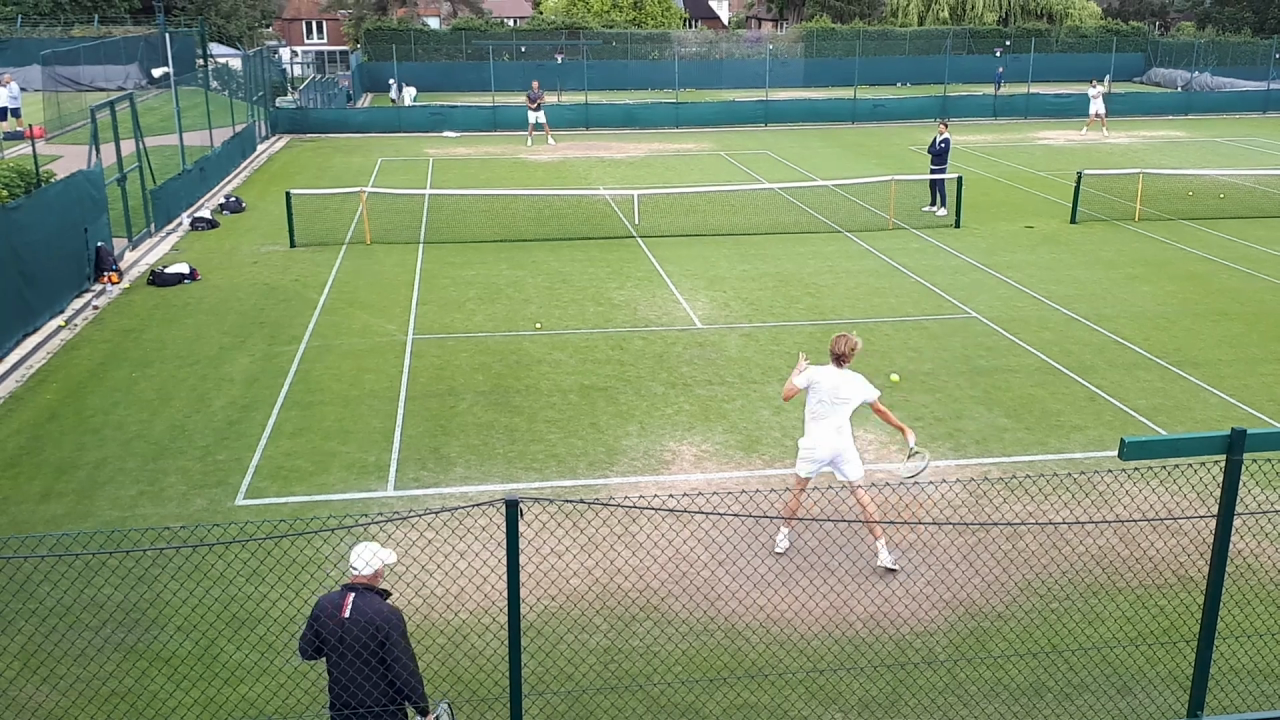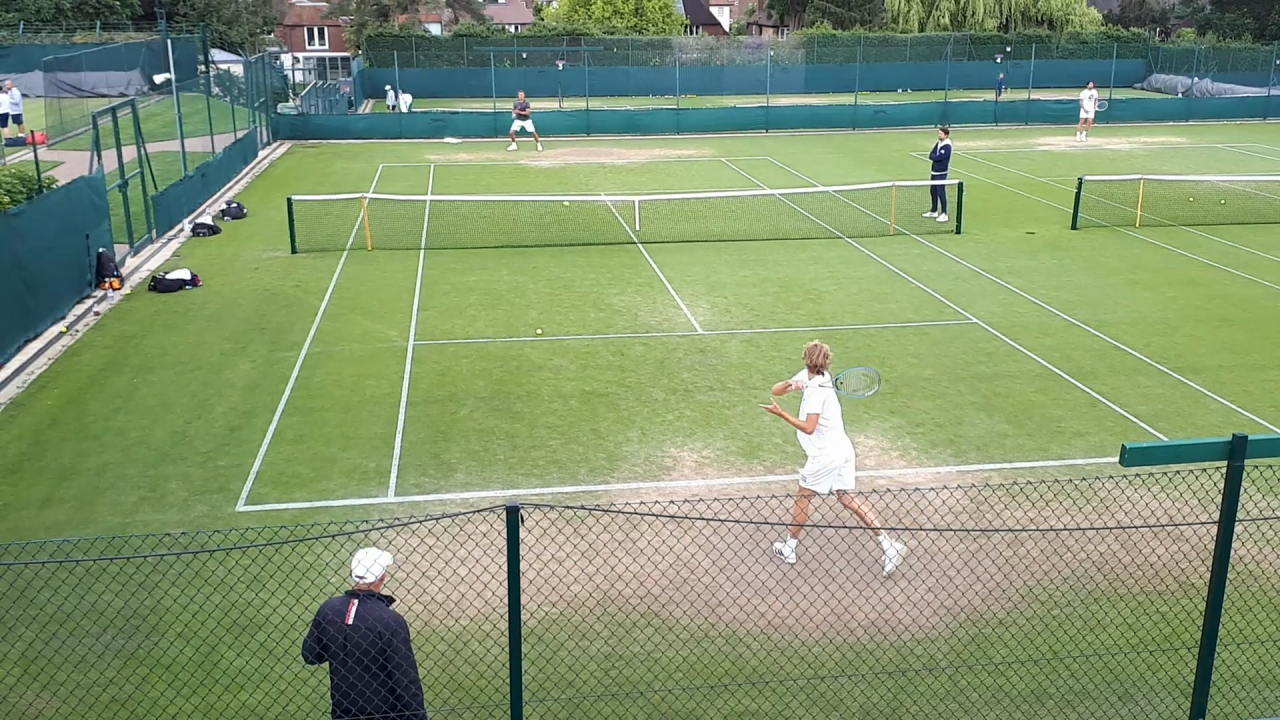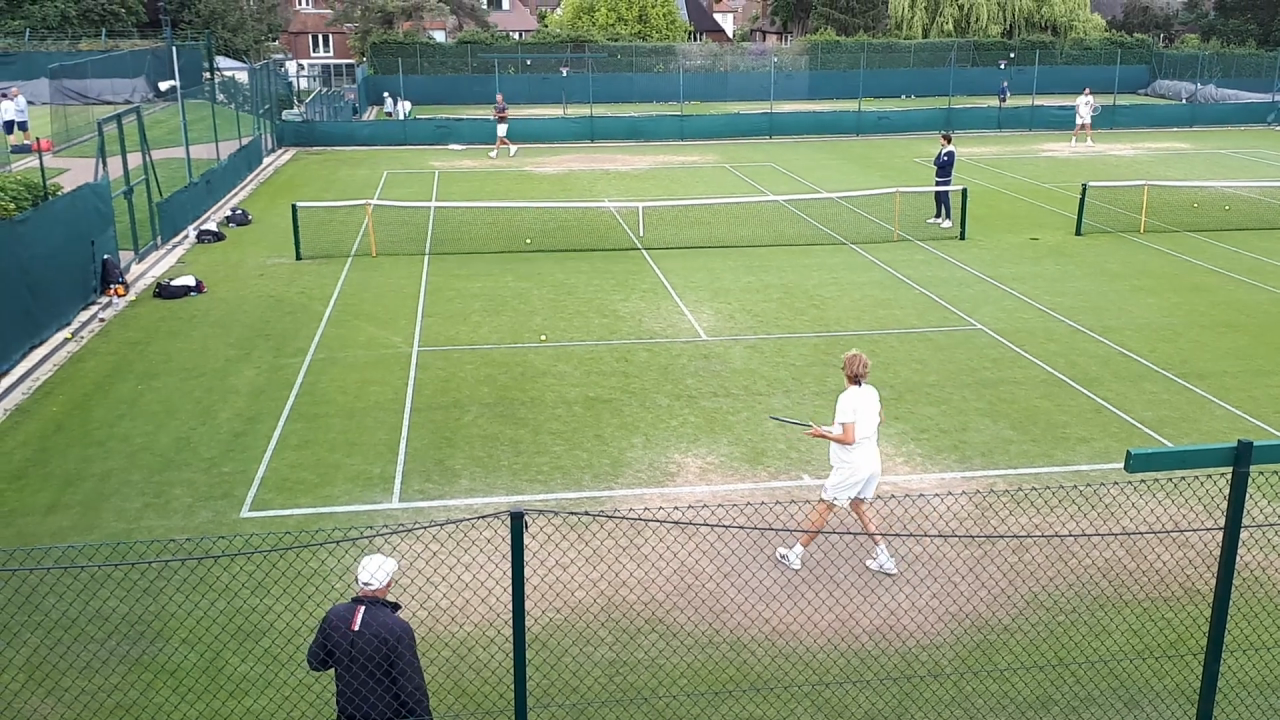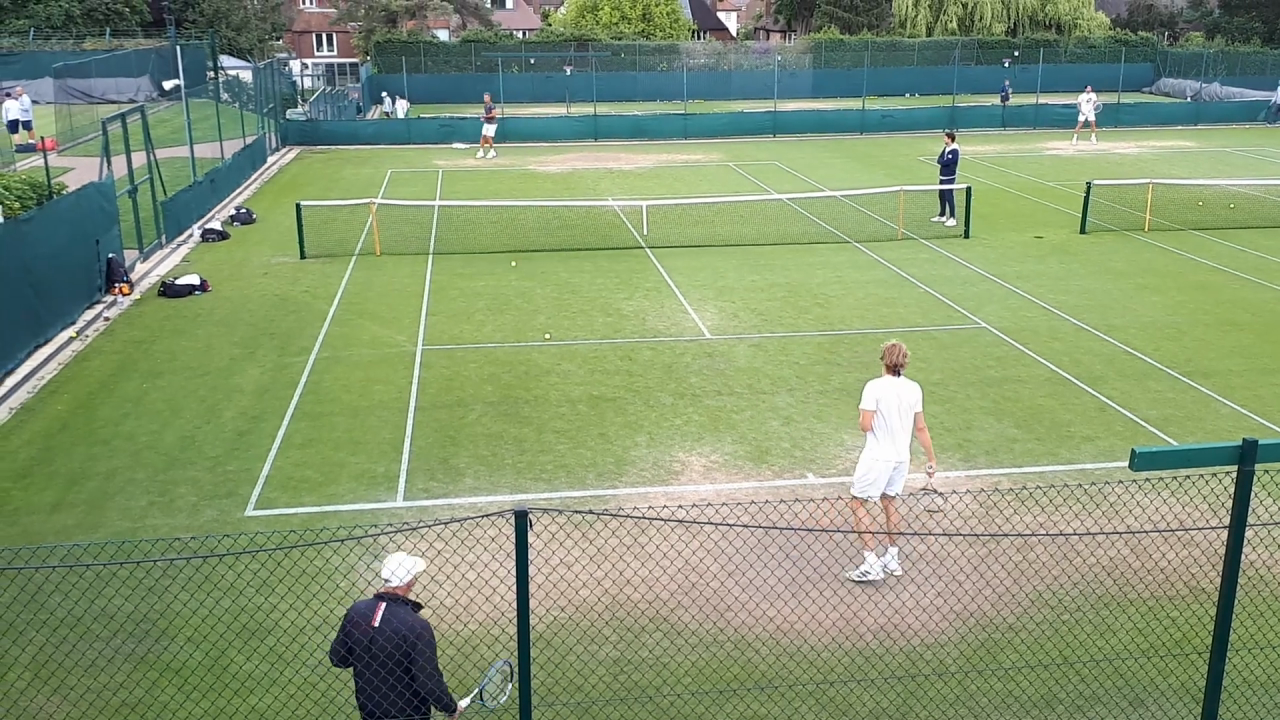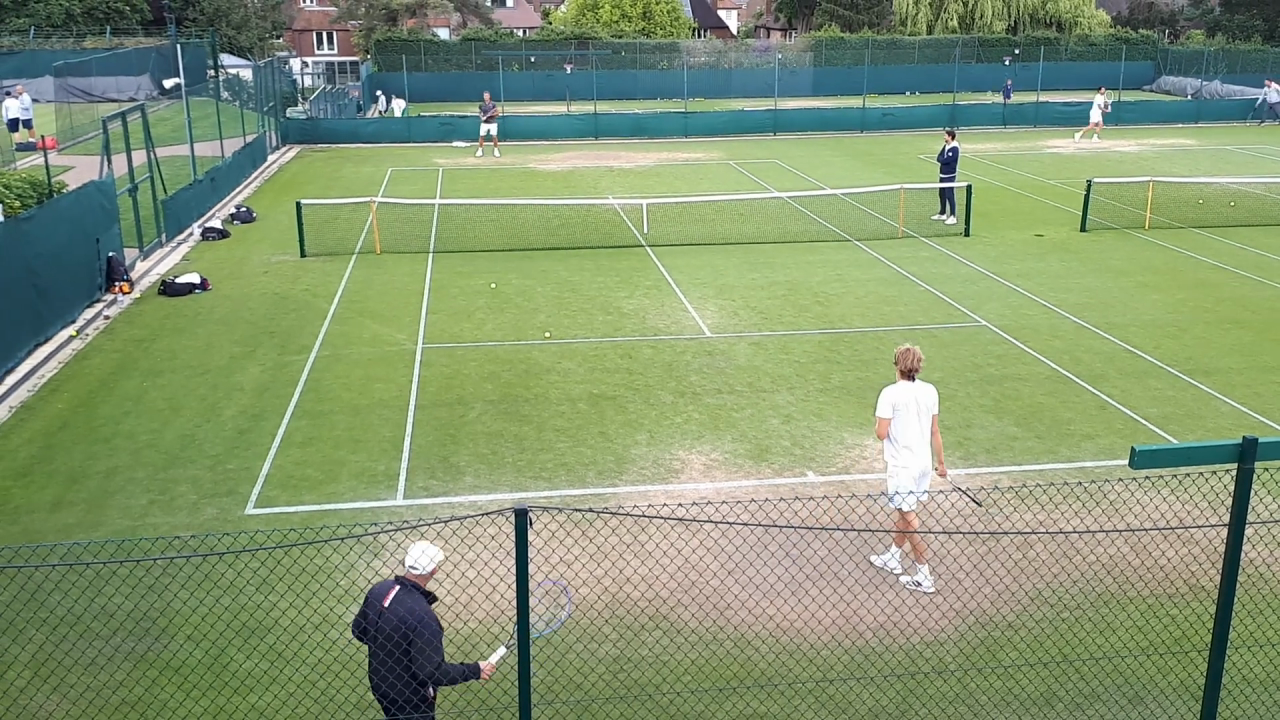
dt=0.4s
person 1, frame 1
left shoulder: (814, 374)
right shoulder: (858, 382)
left elbow: (786, 395)
right elbow: (882, 411)
left wrist: (797, 370)
right wrist: (904, 429)
left hip: (816, 444)
right hip: (842, 445)
left knee: (798, 488)
right knee: (861, 493)
left ankle: (783, 537)
right ankle: (883, 552)
person 1, frame 2
left shoulder: (815, 388)
right shoulder: (806, 377)
left elbow: (809, 428)
right elbow: (776, 390)
left wrist: (780, 413)
right wrist: (789, 384)
left hip: (826, 455)
right hip: (843, 450)
left knee: (803, 498)
right knee: (849, 499)
left ankle: (789, 548)
right ankle: (888, 544)
person 1, frame 3
left shoulder: (847, 398)
right shoulder: (871, 392)
left elbow: (848, 438)
left wrist: (824, 434)
left hip: (851, 467)
right hip: (872, 463)
left knee: (823, 509)
right knee: (859, 506)
left ankle: (795, 554)
right ankle: (884, 558)
person 1, frame 4
left shoulder: (874, 387)
right shoulder: (914, 389)
left elbow: (865, 426)
right elbow: (920, 428)
left wrist: (862, 415)
right wrist: (931, 459)
left hip: (876, 458)
right hip: (901, 459)
left knee: (859, 505)
right knee: (890, 504)
left ankle: (871, 565)
right ankle: (892, 557)
person 1, frame 5
left shoulder: (890, 393)
right shoulder: (930, 391)
left elbow: (882, 434)
right elbow: (935, 432)
left wrist: (878, 424)
right wrist: (940, 462)
left hip: (902, 465)
right hip: (923, 464)
left knee: (909, 518)
right knee: (904, 512)
left ankle: (924, 577)
right ankle: (893, 558)
